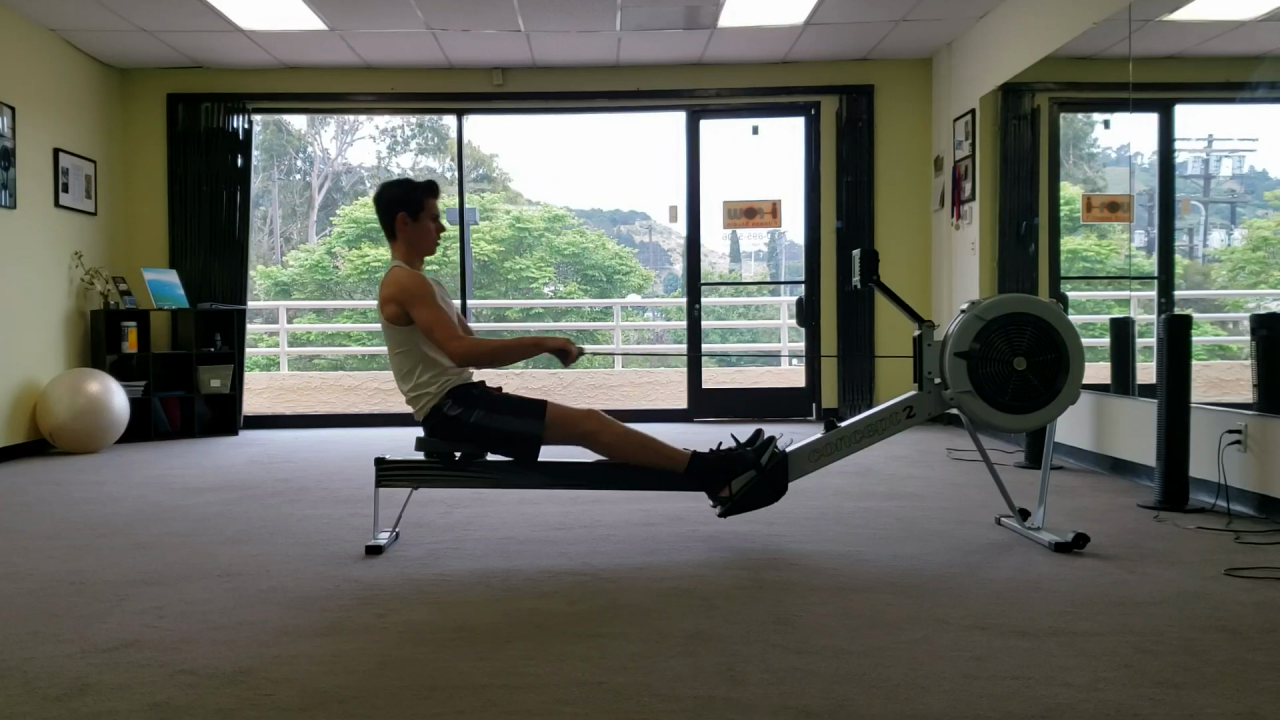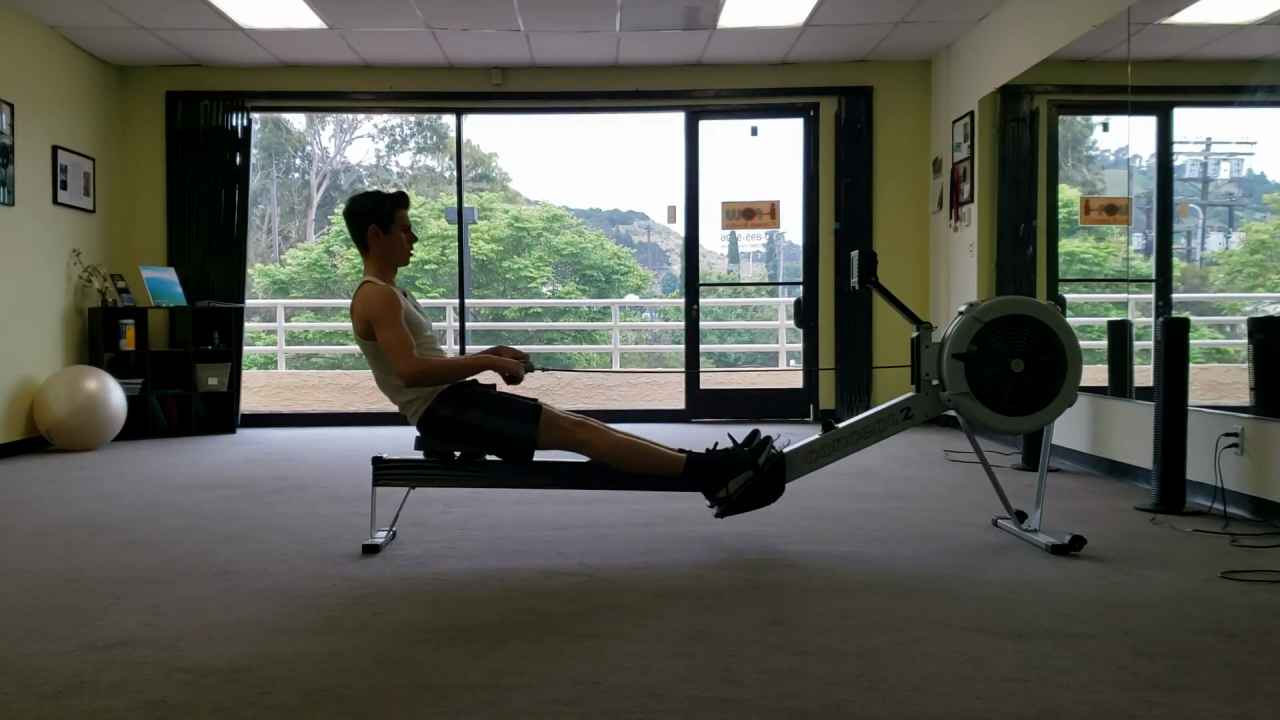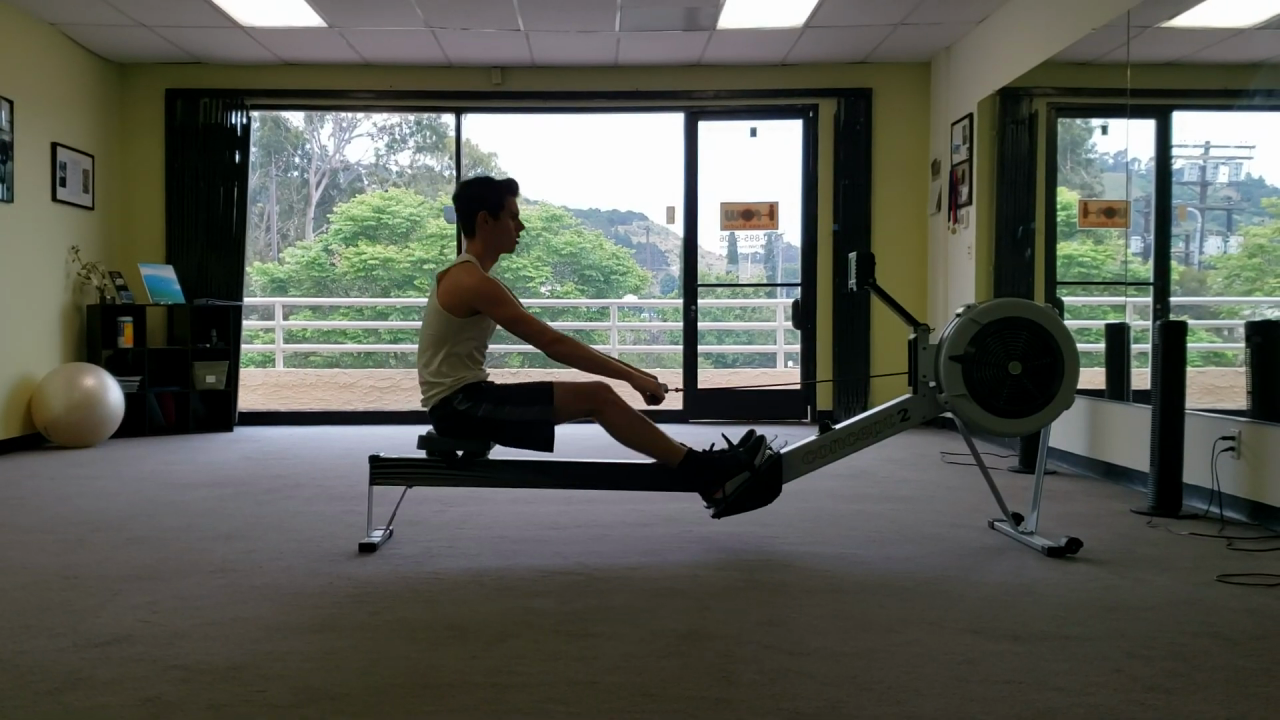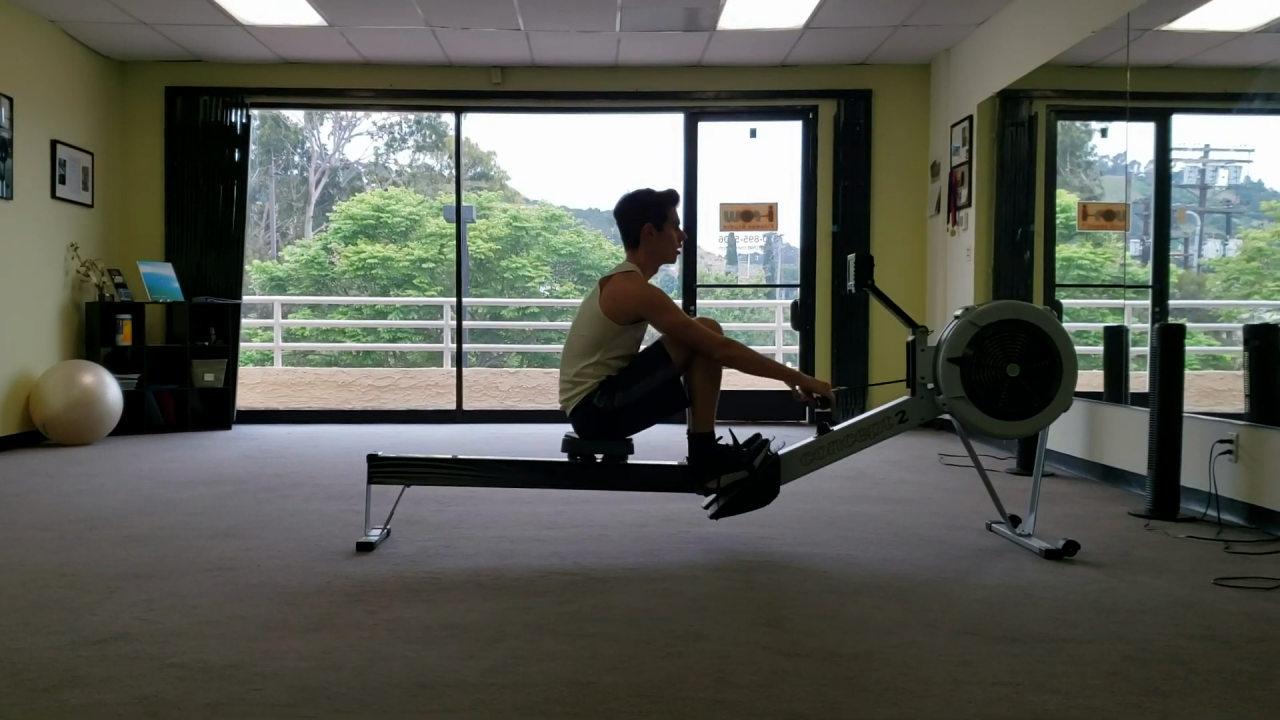
dt=0.7s
person 1, frame 1
left shoulder: (417, 282)
right shoulder: (404, 283)
left elbow: (467, 346)
right elbow: (465, 352)
left wrist: (544, 344)
right wrist: (542, 343)
left hip: (460, 402)
right hip: (449, 410)
left knee: (585, 422)
right knee: (585, 425)
left ankle: (709, 467)
right ankle: (709, 472)
person 1, frame 2
left shoulder: (392, 293)
right shoulder: (376, 296)
right elbow: (412, 372)
left wrist: (485, 357)
right wrist: (490, 362)
left hip: (454, 399)
right hip: (443, 410)
left knee: (581, 424)
right knee: (576, 431)
left ankle: (703, 465)
right ankle: (706, 471)
person 1, frame 3
left shoulder: (472, 278)
right shoulder: (471, 281)
left elbow: (548, 341)
right elbow: (553, 344)
left wrist: (625, 370)
right wrist: (630, 376)
left hip: (469, 398)
right hip: (458, 407)
left knee: (601, 392)
right knee: (598, 398)
left ankle: (700, 466)
right ankle: (704, 472)
person 1, frame 4
left shoulder: (623, 282)
right shoulder: (634, 290)
right elbow: (721, 349)
right wrist: (798, 378)
left hip: (598, 404)
right hip: (596, 410)
left knee: (702, 335)
right knee: (707, 333)
left ankle: (710, 452)
right ankle: (707, 453)
